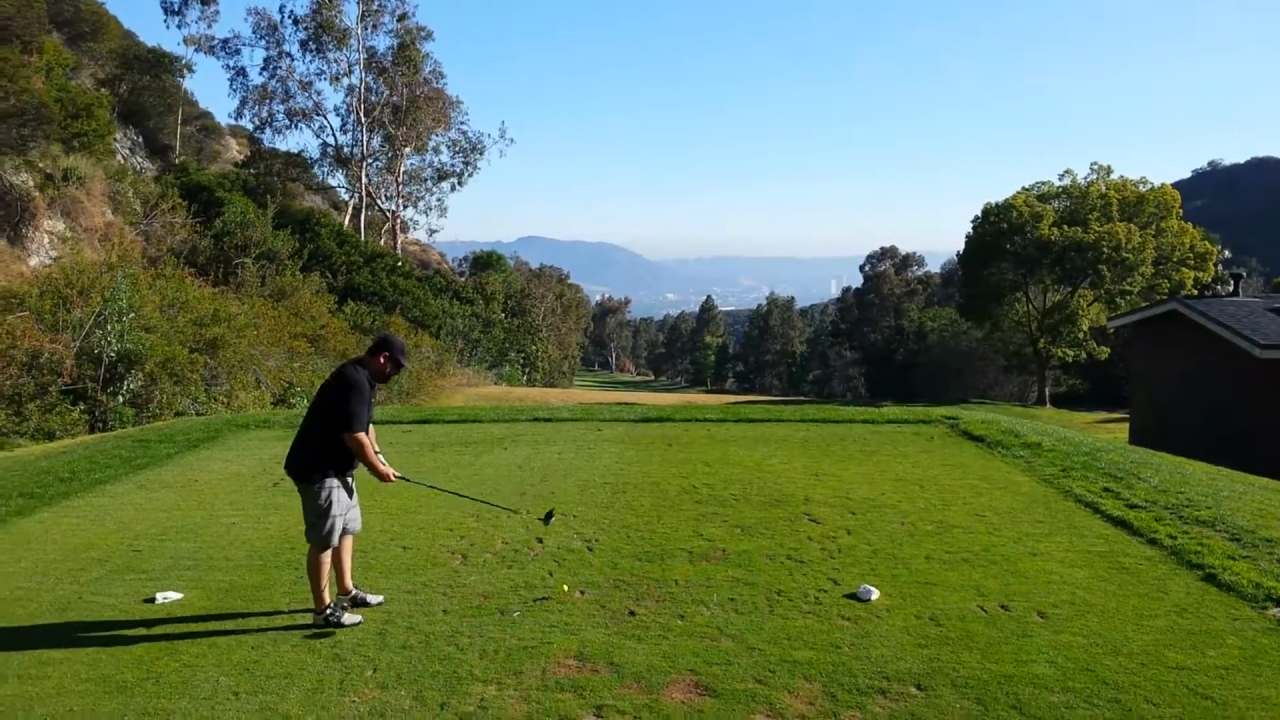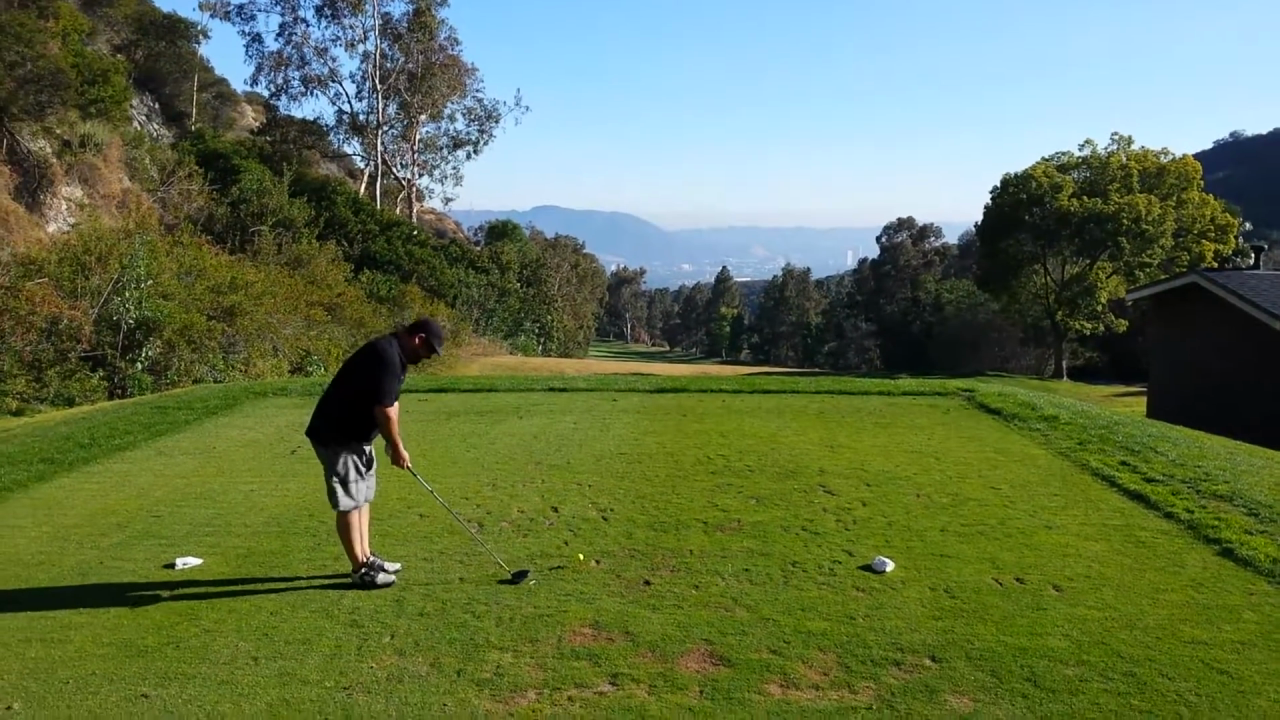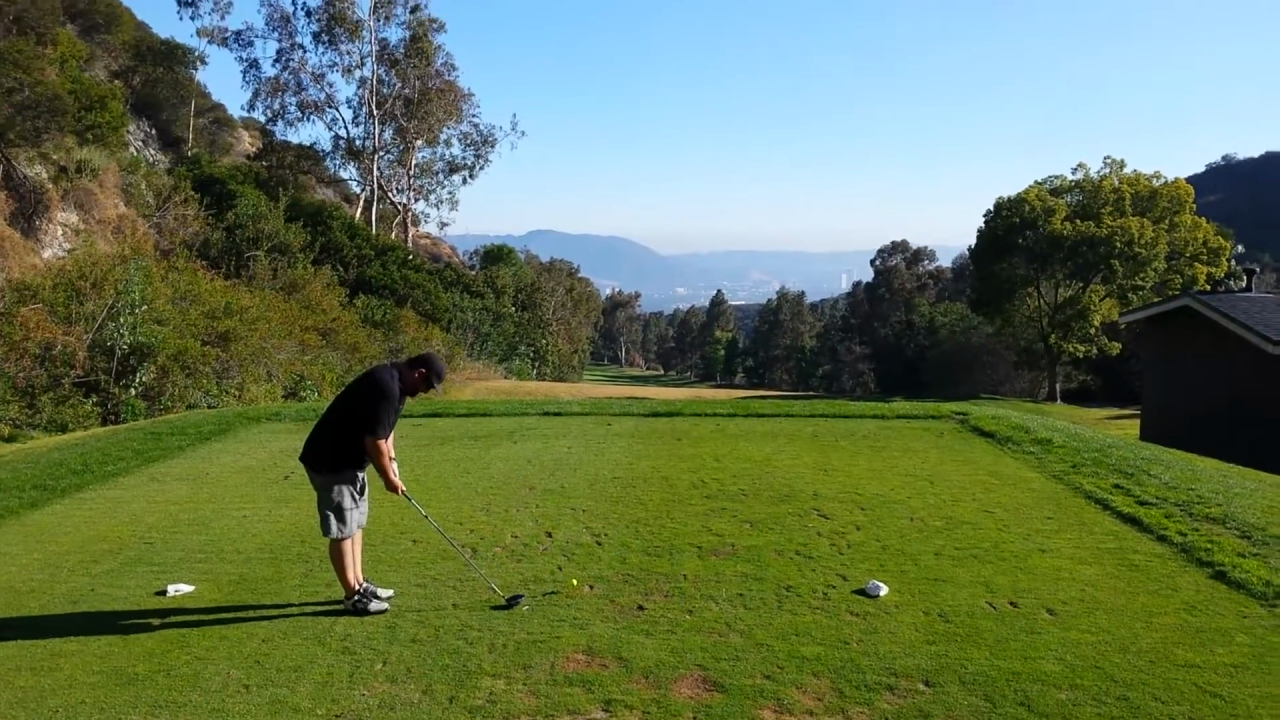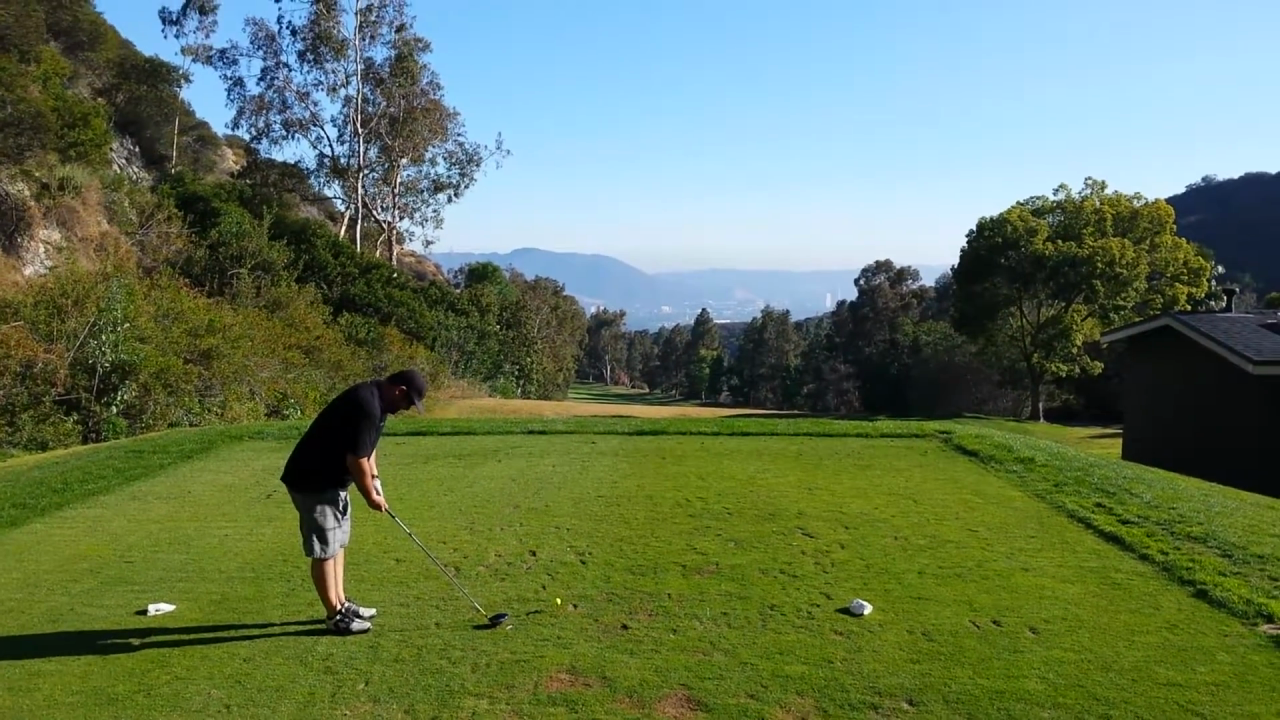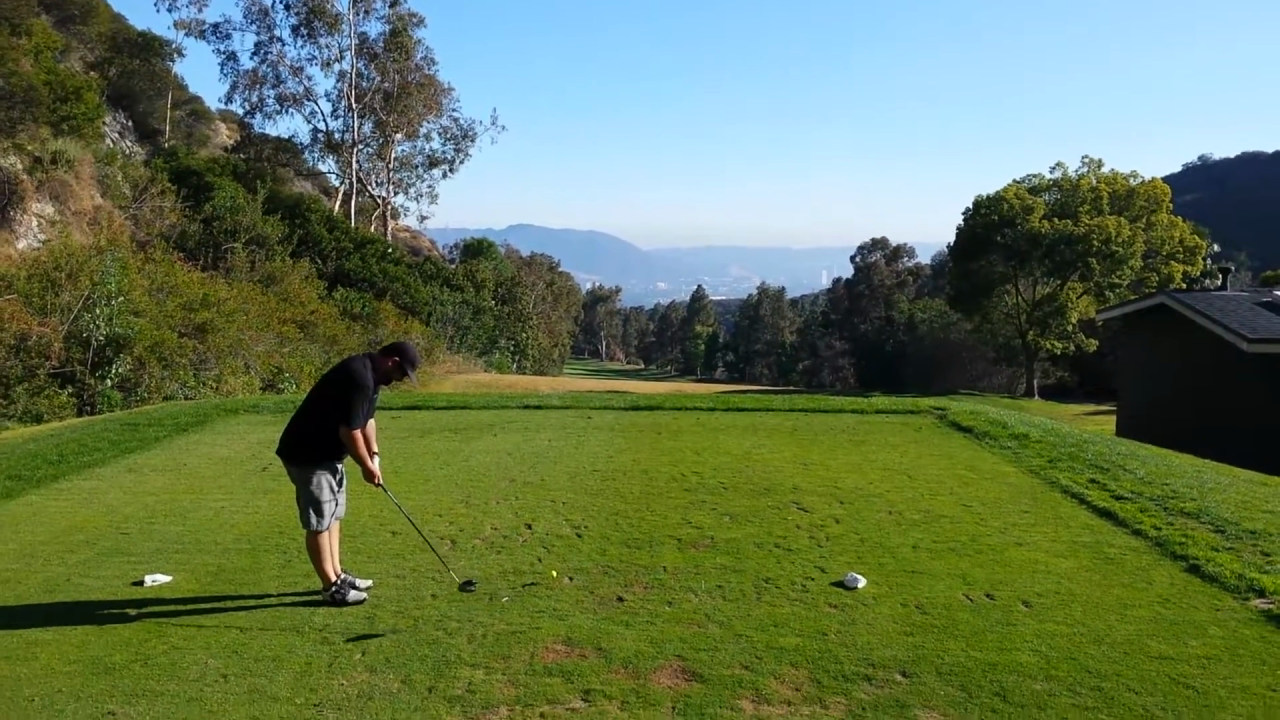
dt=0.4s
person 1, frame 1
left shoulder: (361, 378)
right shoulder: (354, 382)
left elbow: (365, 425)
right elbow: (355, 437)
left wrist: (377, 455)
right wrist: (378, 469)
left hip: (336, 468)
right hip: (319, 470)
left knee: (346, 529)
right knee: (324, 540)
left ankle: (346, 592)
right ankle: (323, 610)
person 1, frame 2
left shoulder: (395, 354)
right shoulder: (386, 356)
left elbow: (391, 403)
right elbow: (384, 411)
left wrist: (394, 444)
right wrist: (398, 449)
left hip: (355, 433)
right hip: (337, 435)
left knee: (362, 496)
right knee: (350, 502)
left ankle: (365, 557)
right ankle: (360, 569)
person 1, frame 3
left shoulder: (393, 379)
right shoulder: (386, 387)
left elbow: (384, 429)
right elbow: (374, 440)
left wrist: (392, 461)
right wrist: (389, 477)
left hip: (349, 459)
right hip: (331, 461)
left knee: (355, 524)
right knee: (342, 529)
left ankle: (359, 584)
right ankle: (353, 596)
person 1, frame 4
left shoulder: (375, 398)
right shoulder: (366, 405)
left elbow: (366, 448)
right elbow: (356, 459)
left wrist: (375, 478)
right wrist: (371, 495)
left hip: (331, 479)
right hip: (313, 481)
left knee: (337, 543)
right knee: (324, 549)
left ankle: (341, 604)
right ankle: (335, 615)
person 1, frame 5
left shoulder: (369, 372)
right shoulder: (359, 377)
left elbow: (366, 417)
right elbow: (349, 430)
left wrist: (374, 455)
right wrist: (367, 466)
left hip: (327, 452)
right hip: (308, 454)
left knee: (332, 515)
right knee: (319, 521)
left ankle: (337, 575)
right ankle: (331, 586)
